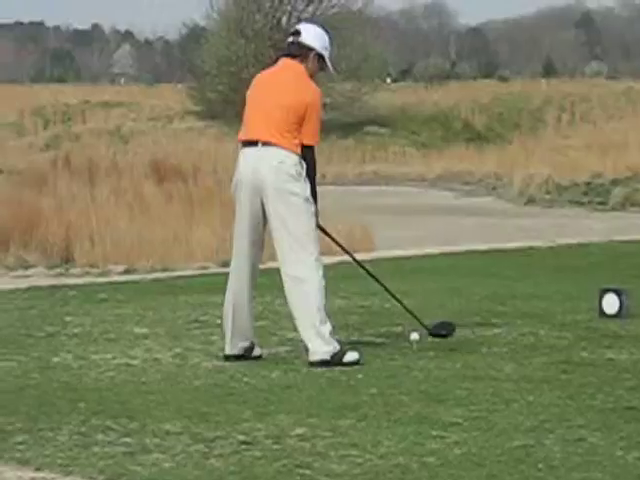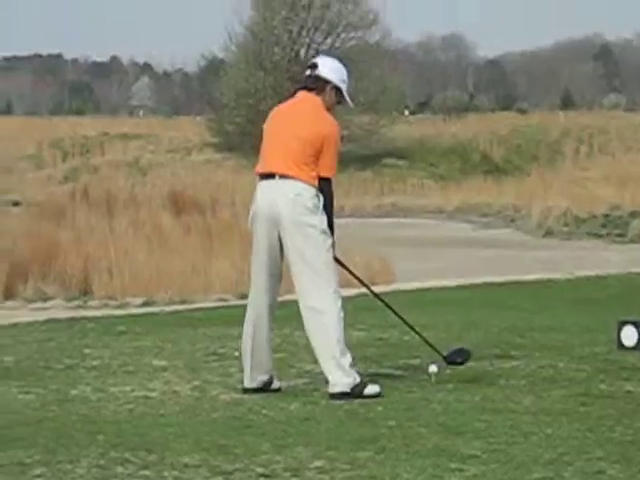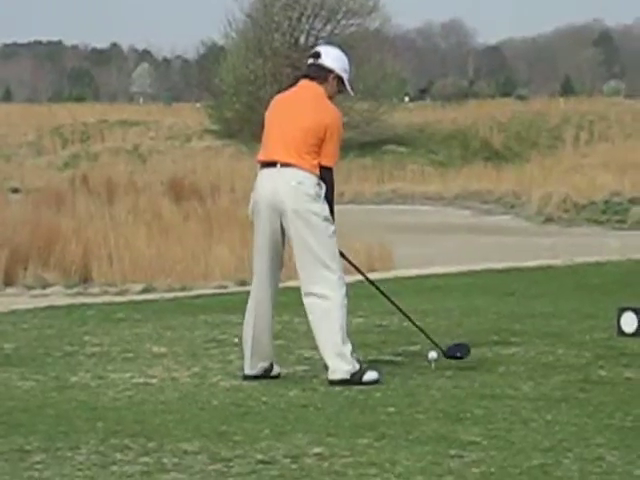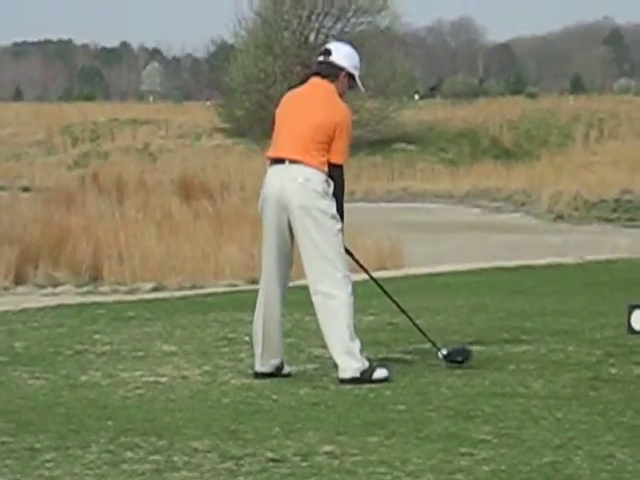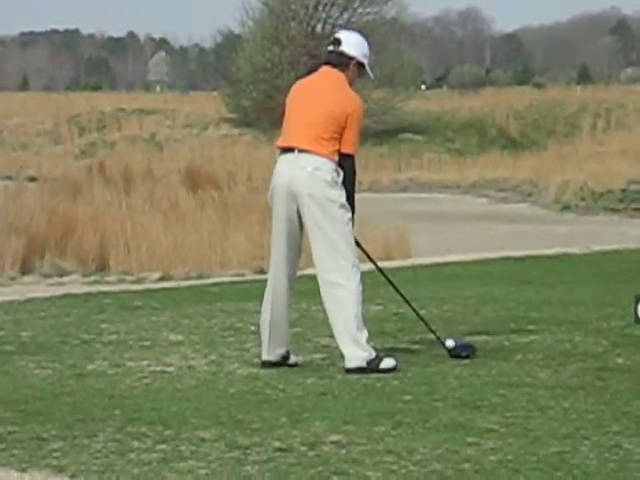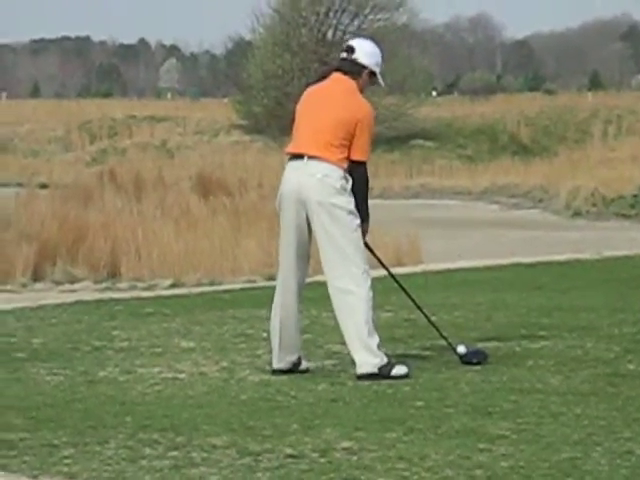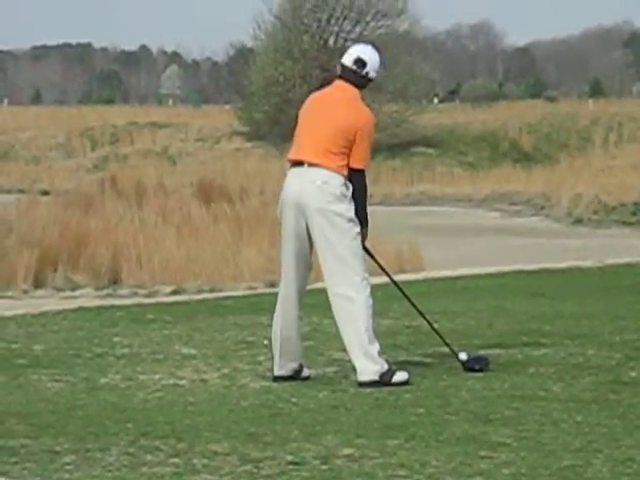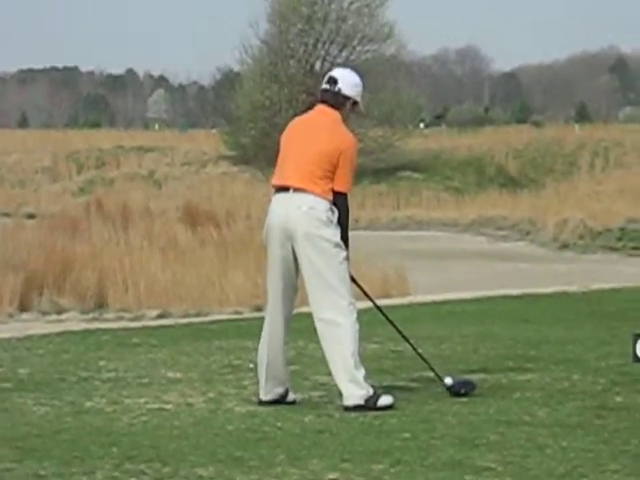
dt=0.4s
person 1, frame 1
left shoulder: (261, 79)
right shoulder: (310, 91)
right elbow: (307, 151)
right wrist: (312, 201)
left hip: (247, 162)
right hip: (281, 166)
left knee: (243, 258)
right knee: (302, 260)
left ankle: (238, 342)
right ankle: (321, 348)
person 1, frame 2
left shoulder: (277, 112)
right shoulder: (327, 124)
right elbow: (324, 183)
right wrist: (329, 233)
left hip: (264, 195)
right hip: (298, 199)
left knee: (261, 291)
right knee: (321, 293)
left ankle: (257, 375)
right ankle: (342, 380)
person 1, frame 3
left shoulder: (278, 100)
right shoulder: (329, 113)
right elbow: (325, 172)
right wrist: (330, 221)
left hip: (265, 183)
right hip: (300, 187)
left knee: (263, 279)
right knee: (325, 282)
left ankle: (257, 362)
right ankle: (342, 366)
person 1, frame 4
left shoulder: (290, 97)
right shoulder: (339, 111)
right elbow: (335, 170)
right wrist: (339, 218)
left hip: (274, 180)
right hip: (308, 185)
left knee: (272, 277)
right knee: (331, 279)
left ankle: (267, 360)
right ankle: (351, 365)
person 1, frame 5
left shoulder: (300, 86)
right shoulder: (351, 100)
right elbow: (346, 159)
right wrist: (350, 209)
left hip: (284, 169)
right hip: (318, 174)
left knee: (281, 266)
right knee: (340, 268)
left ankle: (274, 349)
right ankle: (358, 355)
person 1, frame 6
left shoulder: (310, 93)
right shoulder: (361, 107)
right elbow: (358, 167)
right wrist: (363, 217)
left hip: (293, 176)
right hip: (326, 181)
left knee: (289, 273)
right knee: (350, 275)
left ankle: (285, 356)
right ankle: (370, 361)
person 1, frame 7
left shoulder: (313, 99)
right shoulder: (362, 115)
right elbow: (356, 175)
right wrist: (362, 223)
left hip: (294, 183)
right hip: (326, 188)
left knee: (291, 280)
right knee: (350, 282)
left ankle: (286, 364)
right ankle: (370, 368)
person 1, frame 8
left shoulder: (294, 125)
right shoulder: (344, 139)
right elbow: (339, 197)
right wrist: (343, 244)
left hip: (279, 208)
right hip: (312, 213)
left knee: (277, 305)
right knee: (336, 307)
left ankle: (272, 387)
right ankle: (355, 393)
